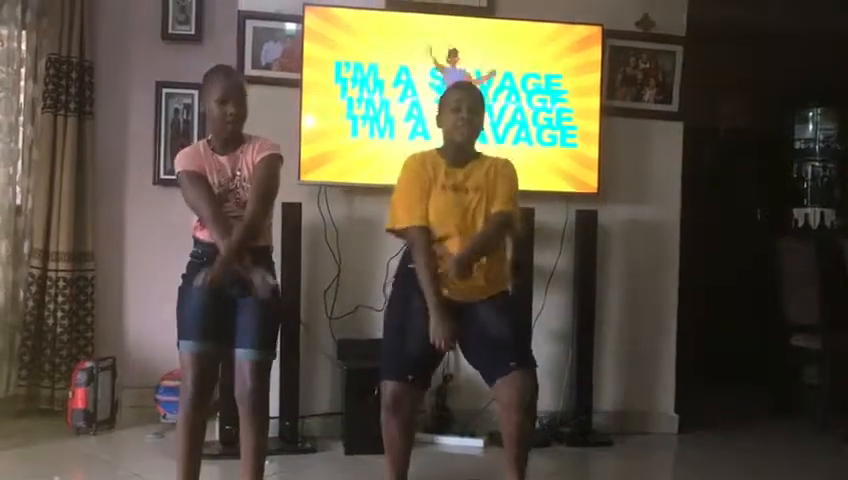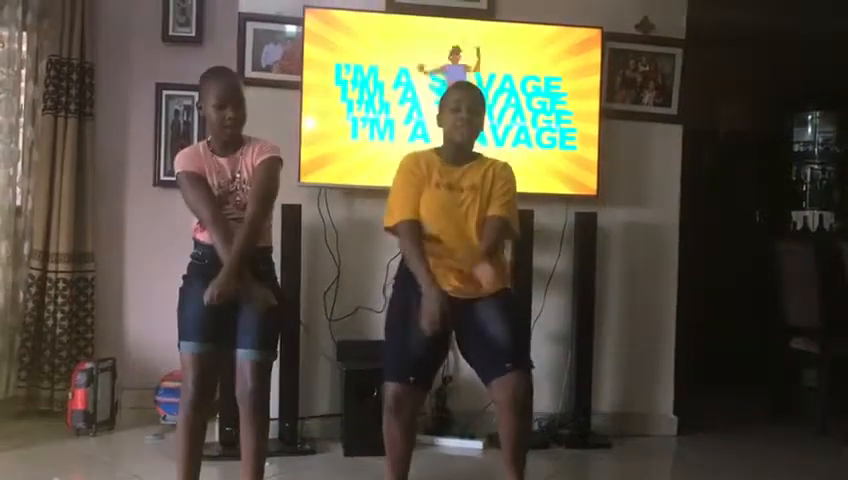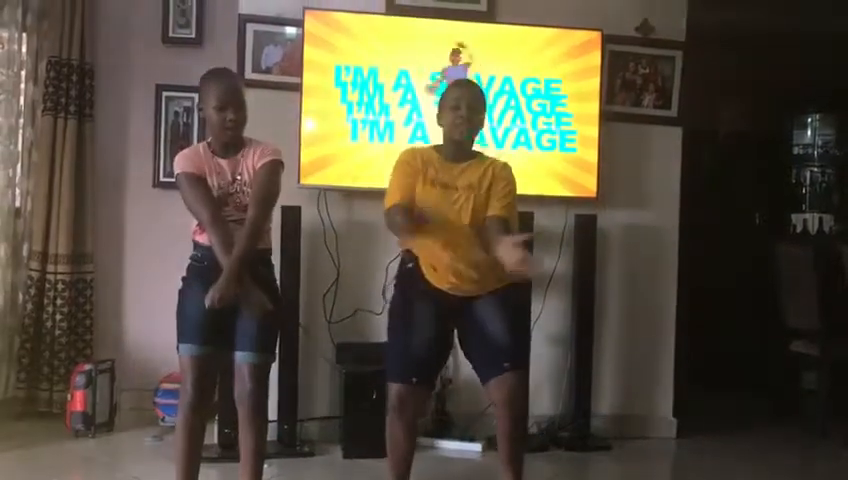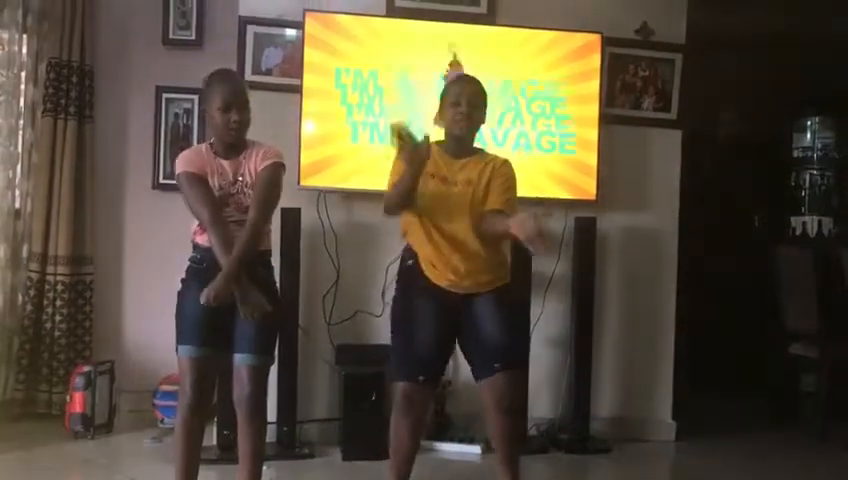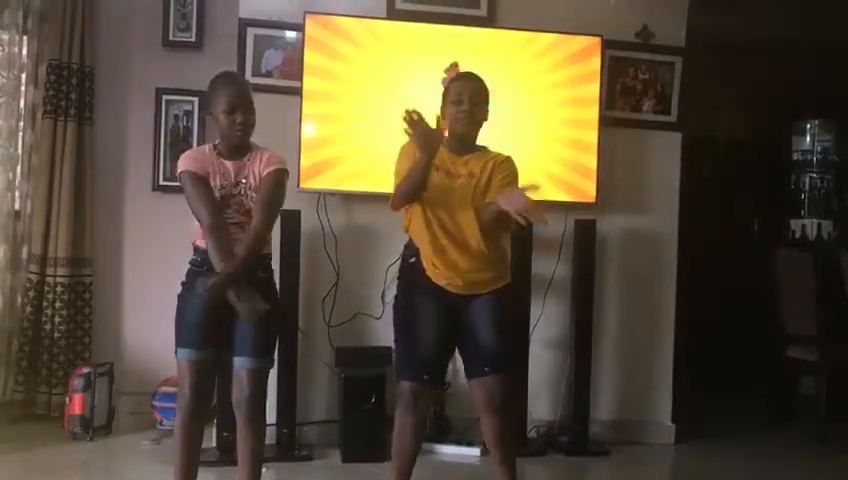
dt=0.1s
person 1, frame 1
left shoulder: (264, 152)
right shoulder: (190, 158)
left elbow: (256, 213)
right elbow: (213, 219)
left wrist: (226, 264)
right wrist: (241, 265)
left hip: (256, 266)
right hip: (206, 266)
left knee: (252, 390)
right knee: (194, 386)
person 1, frame 2
left shoulder: (264, 154)
right shoulder: (190, 159)
left elbow: (255, 217)
right elbow: (213, 222)
left wrist: (231, 275)
right wrist: (241, 278)
left hip: (256, 270)
right hip: (206, 268)
left knee: (253, 390)
right knee: (195, 388)
person 1, frame 3
left shoulder: (265, 156)
right shoulder: (190, 160)
left elbow: (256, 221)
right elbow: (212, 224)
left wrist: (232, 279)
right wrist: (238, 283)
left hip: (256, 271)
right hip: (205, 270)
left knee: (252, 392)
right knee: (194, 390)
person 1, frame 4
left shoulder: (267, 158)
right shoulder: (191, 161)
left elbow: (257, 223)
right elbow: (212, 224)
left wrist: (230, 278)
right wrist: (238, 284)
left hip: (255, 272)
right hip: (204, 271)
left knee: (250, 394)
right knee: (193, 391)
person 1, frame 5
left shoulder: (271, 163)
right shoulder: (194, 161)
left elbow: (261, 225)
right elbow: (212, 225)
left wrist: (230, 273)
right wrist: (228, 286)
left hip: (256, 278)
right hip: (206, 277)
left knee: (249, 397)
right knee: (193, 393)
person 2, frame 1
left shoulder: (500, 170)
right shoulder: (419, 166)
left elbow: (500, 224)
right elbow: (417, 239)
left wrist: (468, 256)
right wrist: (437, 308)
left hip: (485, 295)
right hip: (423, 290)
left knee: (522, 389)
right knee: (396, 395)
person 2, frame 2
left shoulder: (498, 172)
right shoulder: (415, 165)
left elbow: (498, 228)
right elbow: (406, 233)
left wrist: (484, 261)
right wrist: (430, 290)
left hip: (486, 294)
right hip: (422, 289)
left knee: (515, 391)
right knee: (398, 396)
person 2, frame 3
left shoulder: (497, 172)
right shoulder: (412, 161)
left elbow: (493, 227)
right elbow: (394, 218)
left wrist: (503, 245)
right wrist: (413, 221)
left hip: (487, 290)
right hip: (424, 286)
left knee: (511, 391)
right knee: (404, 395)
person 2, frame 4
left shoulder: (498, 168)
right shoulder: (415, 156)
left elbow: (490, 221)
right elbow: (392, 204)
left wrist: (511, 225)
right wrist: (413, 167)
left hip: (486, 288)
right hip: (425, 283)
left knee: (502, 394)
right knee: (409, 393)
person 2, frame 5
left shoulder: (500, 164)
right shoulder: (417, 150)
left elbow: (493, 221)
right elbow: (402, 197)
left wrist: (504, 206)
right wrist: (425, 155)
left hip: (487, 288)
right hip: (426, 283)
left knee: (492, 396)
right knee: (414, 391)
